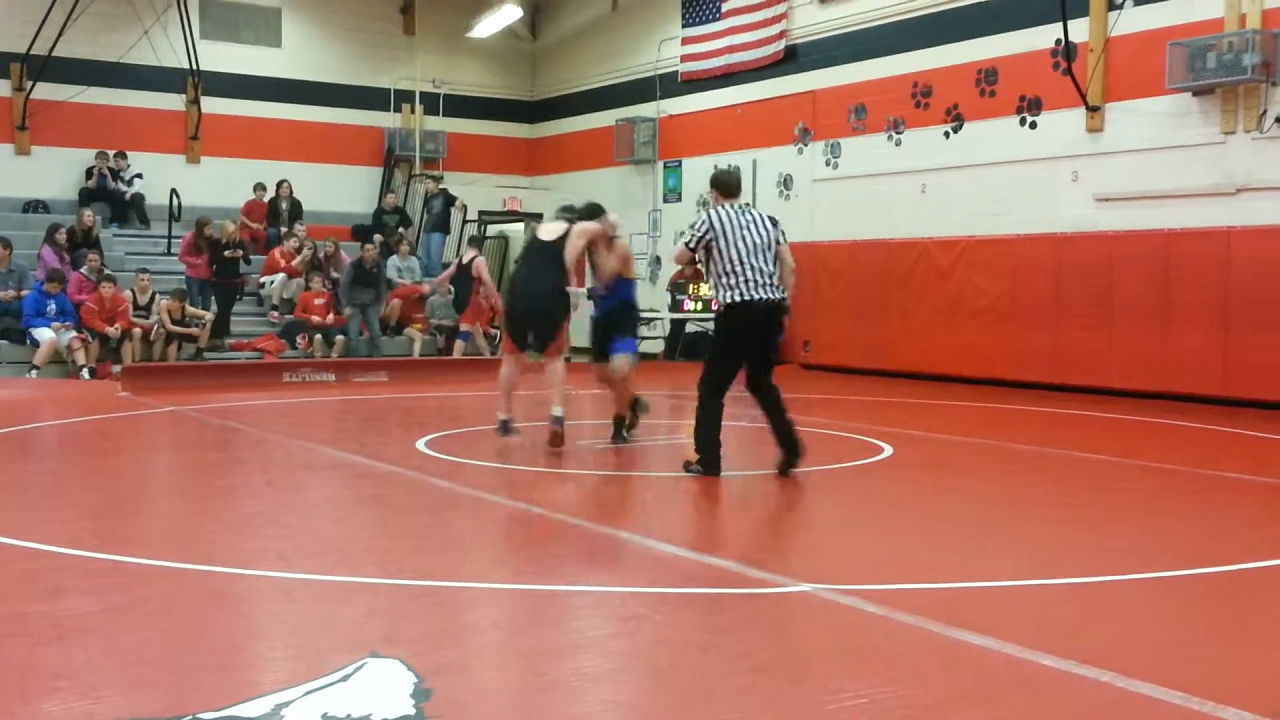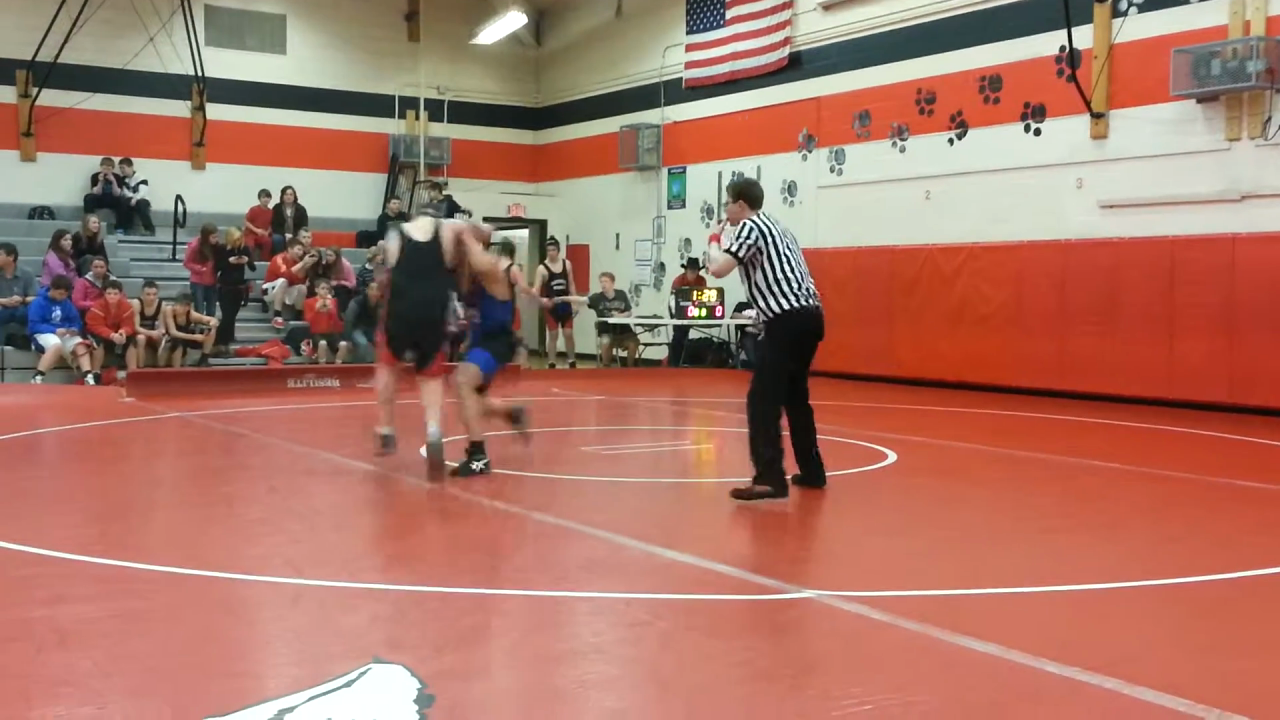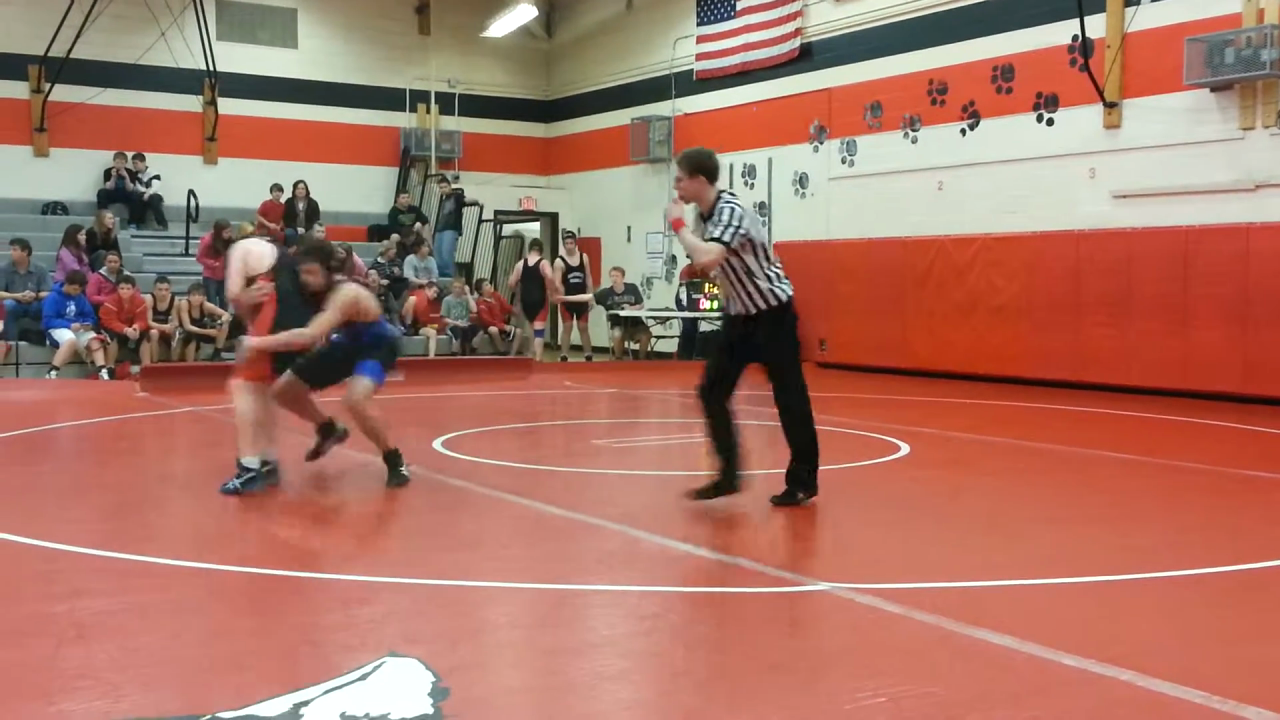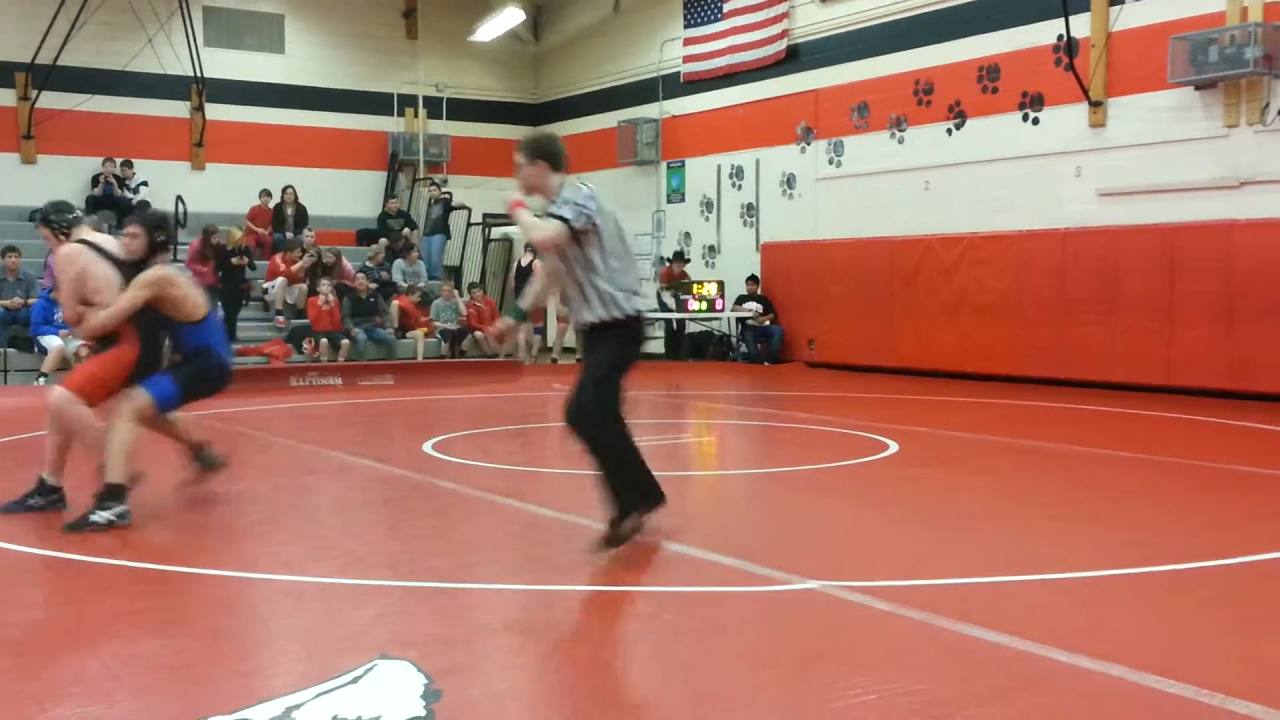
dt=0.5s
person 1, frame 1
left shoulder: (711, 217)
right shoulder: (766, 219)
left elbow: (681, 259)
right elbow: (788, 267)
left wrist: (700, 243)
right wrist: (783, 306)
left hip: (738, 310)
right hip: (770, 308)
left knee: (711, 387)
right knee: (761, 383)
left ankle: (708, 459)
right ankle: (789, 447)
person 1, frame 2
left shoulder: (751, 228)
right shoulder: (775, 228)
left elbow: (718, 268)
left wrist: (715, 239)
left hip: (789, 322)
right hip: (808, 317)
left knee: (761, 397)
right knee: (793, 397)
left ankle: (770, 478)
right ankle: (811, 470)
person 1, frame 3
left shoulder: (731, 211)
right shoulder: (705, 213)
left elbow: (707, 260)
left wrist: (678, 224)
left hip: (772, 313)
right hip: (739, 315)
left knee: (789, 396)
right knee: (711, 392)
left ankle: (802, 482)
right ankle: (729, 475)
person 1, frame 4
left shoulder: (580, 196)
right shoulder: (556, 205)
left elbow: (544, 237)
right elbow: (551, 268)
left wrist: (519, 207)
right wrist: (516, 316)
left hip: (618, 328)
right hip: (597, 329)
left knee: (586, 414)
right knee: (599, 419)
left ankle: (632, 504)
right ankle: (644, 494)
person 2, frame 1
left shoulder: (540, 228)
right shoulder: (581, 229)
right elbow: (609, 225)
left hip: (517, 296)
right hip: (549, 300)
left knee: (511, 358)
right knee: (553, 358)
left ankle: (504, 420)
right ankle: (557, 416)
person 2, frame 2
left shoulder: (394, 234)
right shoulder: (447, 226)
left elbow: (389, 280)
left hip: (401, 312)
right hip: (434, 311)
left knee: (386, 367)
right knee: (430, 380)
left ankle: (385, 433)
right ankle: (433, 438)
person 2, frame 3
left shoulder: (241, 248)
right shoulder: (281, 253)
left elbow: (235, 294)
left wrist: (247, 309)
left hip: (278, 309)
right hip: (301, 316)
left knee: (244, 386)
right knee: (260, 386)
left ankle: (249, 468)
right ankle: (266, 463)
person 2, frame 4
left shoulder: (67, 254)
right shoulder: (114, 243)
left elbow: (70, 316)
left wrist: (87, 315)
left hip: (131, 344)
right hip: (142, 339)
left knee: (63, 402)
person 3, frame 1
left shoulder: (620, 247)
right shoulder: (595, 247)
left wrist: (599, 245)
left hip: (623, 315)
right hip: (602, 315)
left knee: (619, 372)
right knee: (603, 375)
left ankle: (620, 423)
right ankle: (634, 403)
person 3, frame 2
left shoulder: (491, 267)
right shoulder: (464, 269)
left elbow: (481, 265)
left wrist: (466, 236)
left hip: (499, 339)
right hip: (481, 338)
left knee: (461, 382)
right knee: (472, 397)
left ankle: (478, 455)
right ankle: (514, 414)
person 3, frame 3
left shoulder: (346, 295)
right shoulder: (310, 290)
left elbow: (311, 336)
left wrist: (261, 343)
left hip: (377, 348)
right hip: (346, 346)
left knee: (355, 400)
right knee: (282, 391)
left ankle: (394, 460)
right ankle: (328, 429)
person 3, frame 4
left shoulder: (157, 277)
right shoulder: (160, 275)
left elbow: (106, 320)
left wrist: (81, 330)
left hip: (205, 366)
right hip: (204, 361)
left knee: (124, 410)
right knee: (139, 411)
left ankle: (114, 501)
right ankle: (195, 449)
